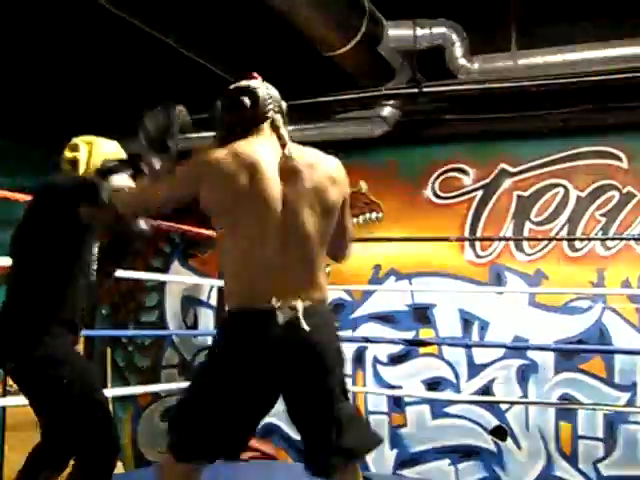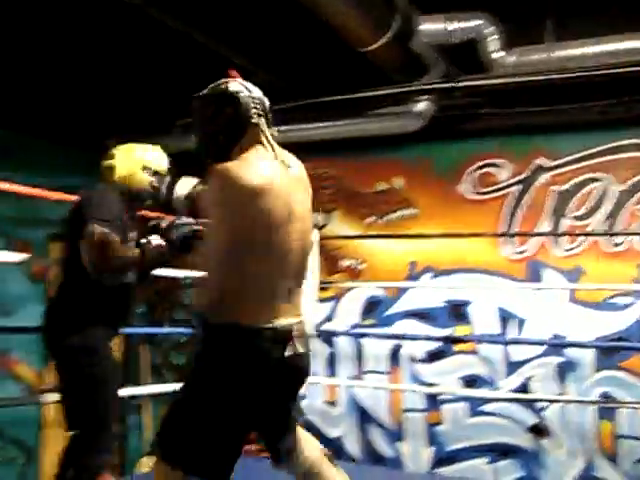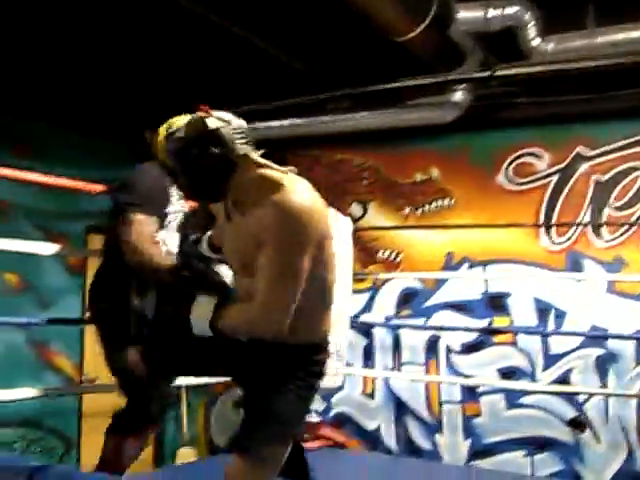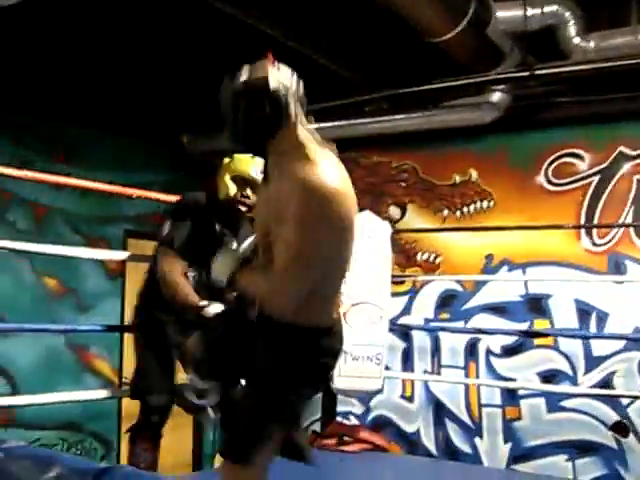
dt=0.2s
person 1, frame 1
left shoulder: (216, 164)
right shoulder: (330, 169)
left elbow: (142, 203)
left wrist: (110, 186)
left hip: (248, 333)
right hip: (313, 332)
person 1, frame 2
left shoulder: (231, 178)
right shoulder: (292, 168)
left elbow: (217, 283)
left hip: (241, 347)
right hip: (289, 343)
right knee: (284, 436)
person 1, frame 3
left shoulder: (292, 207)
right shoulder: (234, 194)
left elbow: (270, 319)
left wrist: (211, 315)
left hip: (291, 359)
right hip: (249, 336)
person 1, frame 4
left shoulder: (314, 185)
right shoulder: (287, 163)
left elbow: (284, 297)
left wrist: (231, 273)
left hip: (300, 344)
right hip: (269, 323)
person 2, frame 1
left shoulder: (59, 204)
right shoulder: (62, 190)
left hip: (32, 339)
right hip: (43, 341)
left knee: (62, 440)
right knee: (101, 446)
person 2, frame 2
left shoulder: (120, 213)
right shoulder: (103, 199)
right elbow: (101, 260)
right wrist: (163, 246)
left hip: (83, 334)
right hip: (81, 333)
left knee: (90, 432)
right knee: (98, 437)
person 2, frame 3
left shoulder: (174, 195)
right shoulder: (150, 179)
right elbow: (136, 246)
left hip: (145, 302)
right hip: (121, 303)
left knee: (154, 397)
right knee: (147, 401)
left ankle: (106, 476)
person 2, frame 4
left shoulder: (250, 235)
right shoulder: (195, 212)
right elbow: (168, 274)
right wrist: (210, 312)
left hip: (206, 323)
right hip: (162, 318)
right knee: (155, 409)
